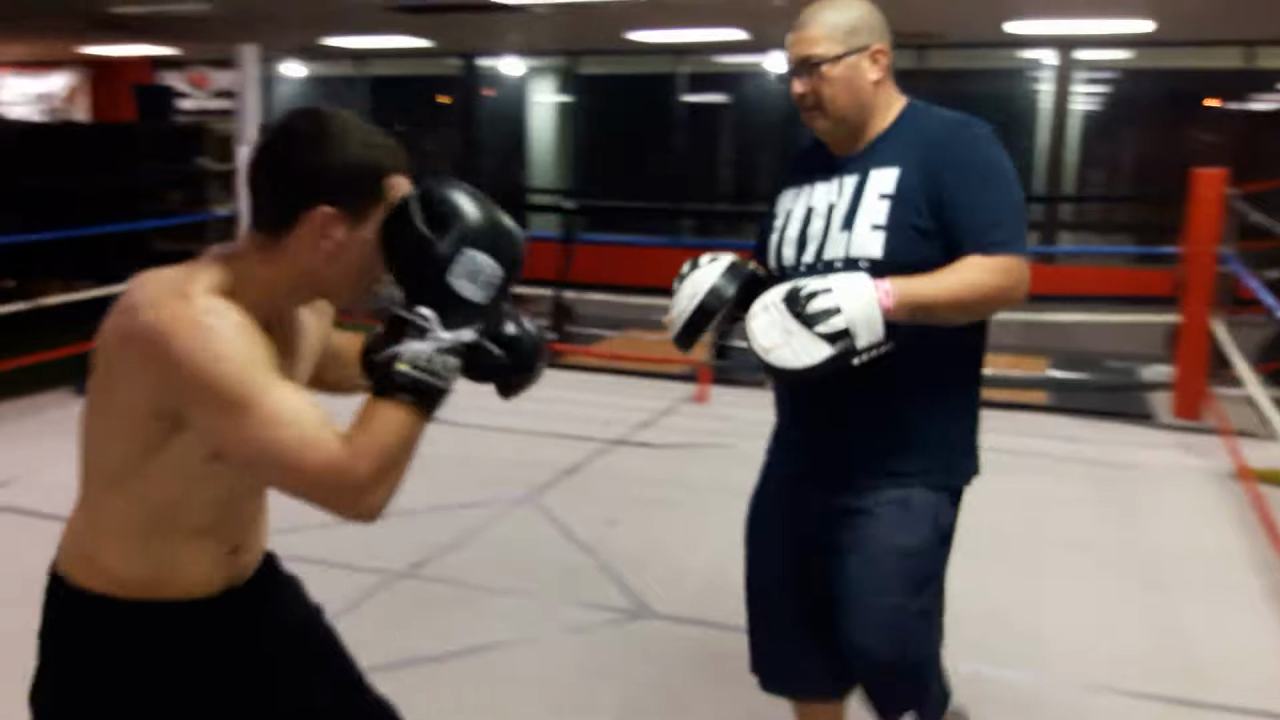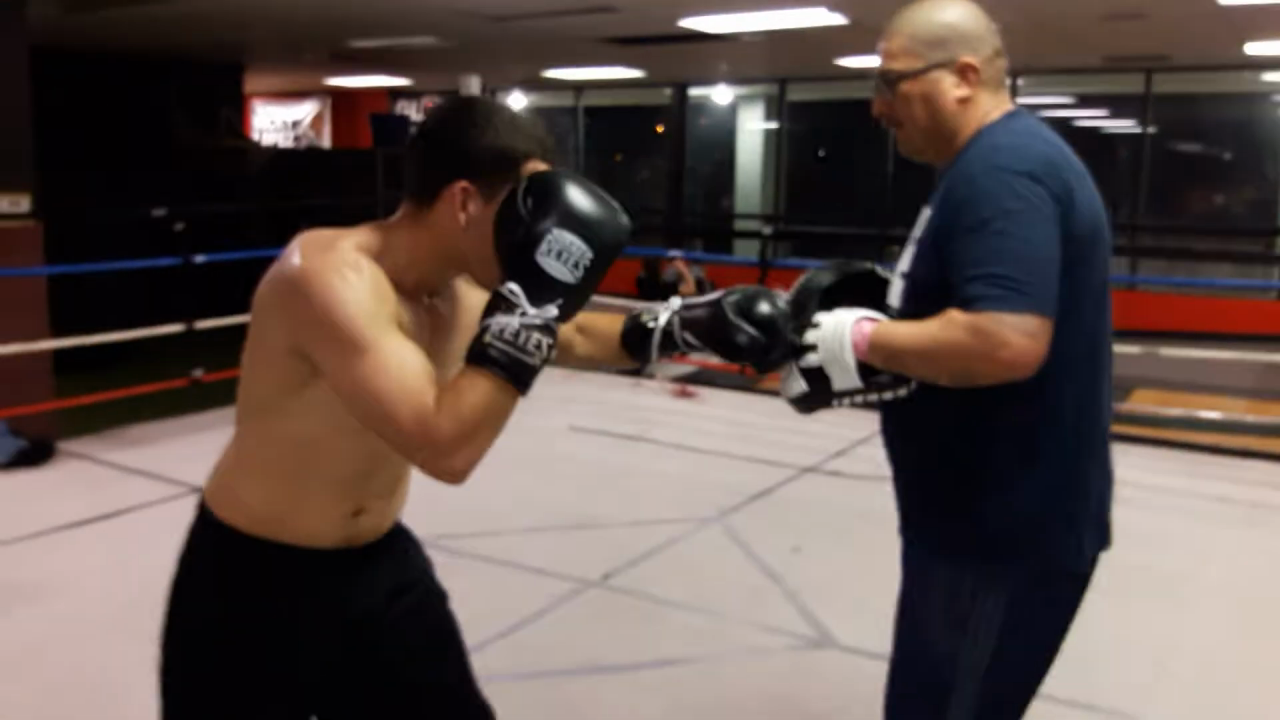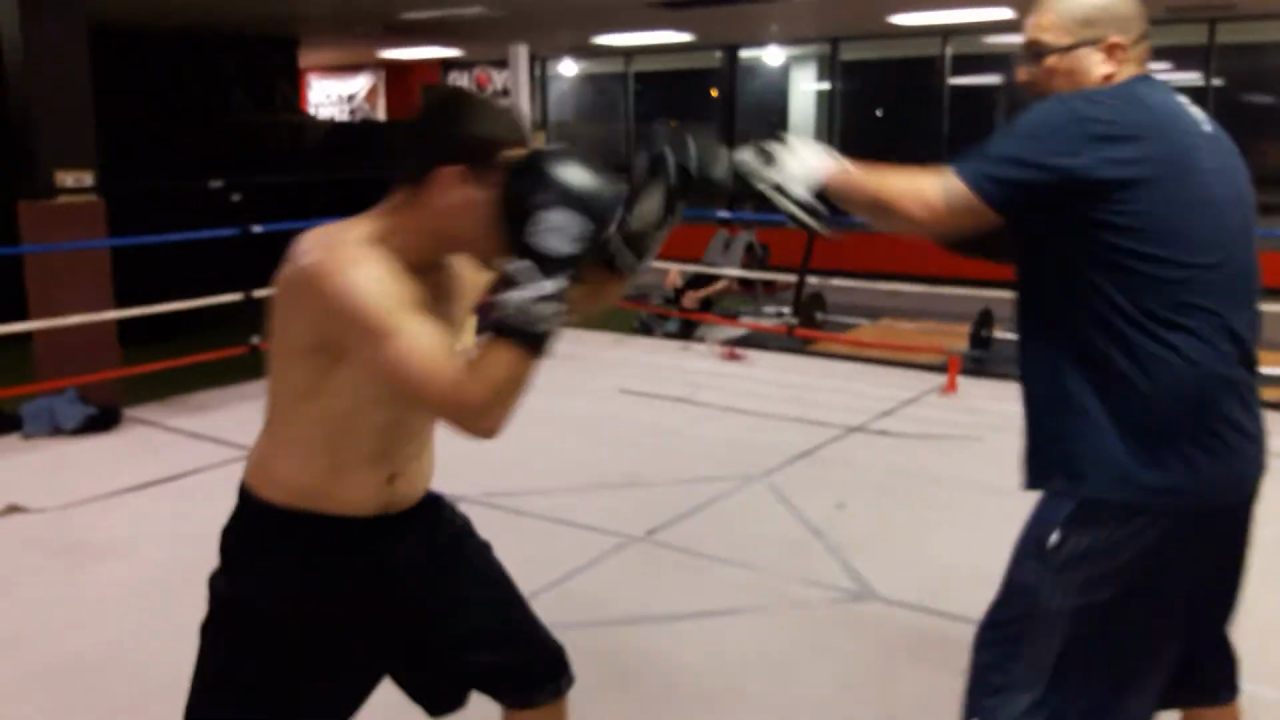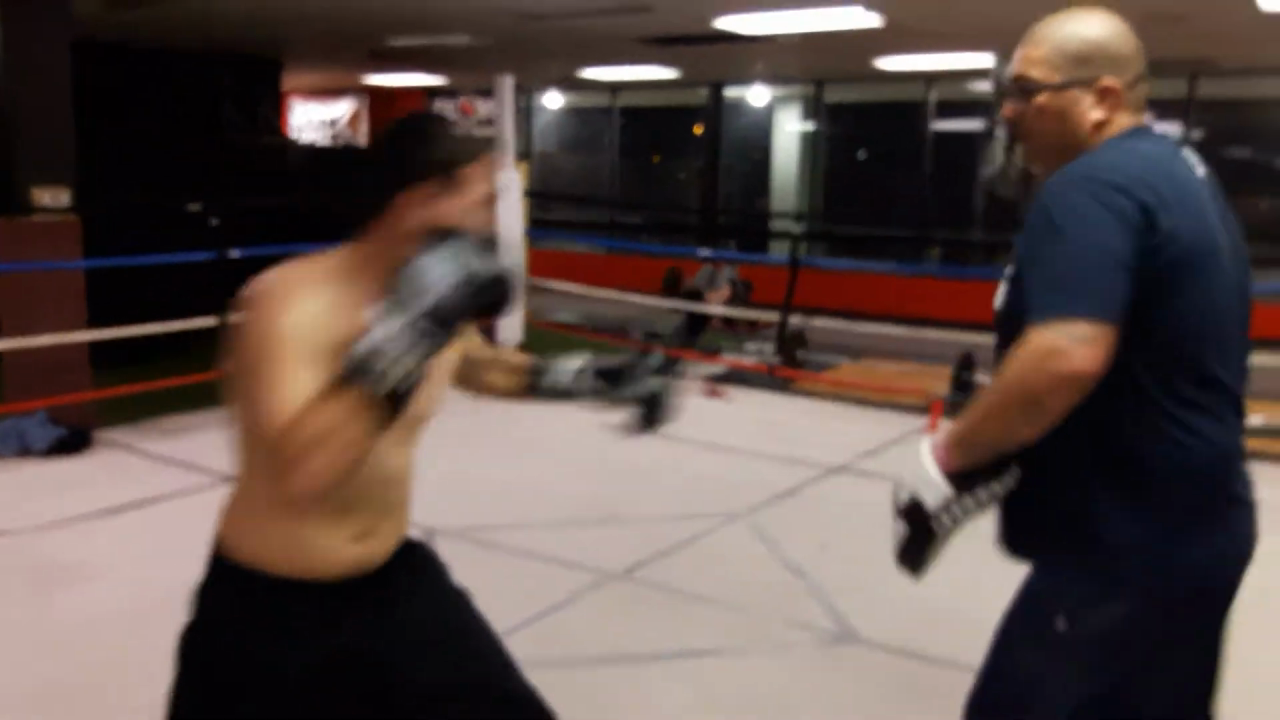
dt=0.5s
person 1, frame 1
left shoulder: (952, 146)
right shoulder: (807, 165)
left elbow: (1007, 276)
left wrist: (882, 299)
right wrist: (732, 282)
left hip: (907, 458)
right hip: (805, 449)
left knee: (886, 637)
right knee: (789, 612)
person 1, frame 2
left shoulder: (998, 172)
right shoulder: (1020, 154)
left elbow: (1003, 344)
left wrist: (866, 341)
right wrist: (890, 301)
left hip: (1007, 519)
right hip: (1019, 504)
person 1, frame 3
left shoulder: (1091, 121)
right shoulder: (1196, 134)
left elbow: (933, 205)
left wrist: (825, 175)
right wrist: (1038, 230)
left hip: (1138, 471)
right hip: (1215, 456)
right knee: (1180, 647)
person 1, frame 4
left shoulder: (1097, 189)
right shoulder: (1173, 173)
left elbow: (1064, 356)
left wrist: (949, 453)
left hip: (1131, 543)
right hip: (1184, 527)
person 2, frame 1
left shoulder: (295, 305)
right shoulder: (183, 324)
left elbow: (328, 364)
right elbow: (357, 486)
left wrist: (450, 335)
right wrist: (441, 314)
left hip: (245, 599)
person 2, frame 2
left shoulder: (467, 283)
right shoulder: (328, 275)
left elbow: (575, 338)
right elbow: (446, 449)
left wrist: (694, 324)
right wrist: (535, 298)
left hip: (377, 562)
right hip: (254, 581)
person 2, frame 3
left shoulder: (456, 253)
right shoulder: (339, 266)
left elbow: (591, 303)
right elbow: (477, 410)
left wrist: (626, 240)
right wrist: (543, 266)
left hip: (413, 527)
right hip: (294, 551)
person 2, frame 4
left shoulder: (427, 291)
right shoulder: (286, 301)
left elbow: (482, 365)
right elbow: (297, 475)
left wrist: (579, 376)
right wrist: (406, 330)
left hip: (394, 584)
right hip: (267, 606)
